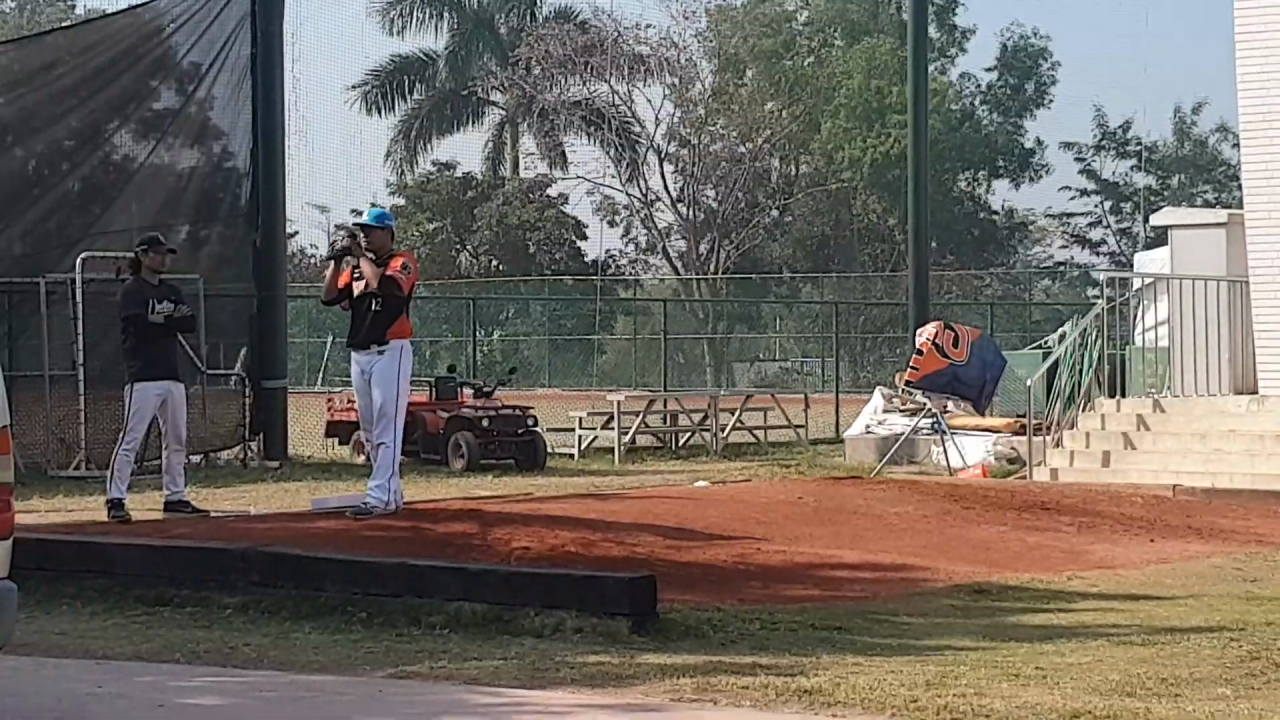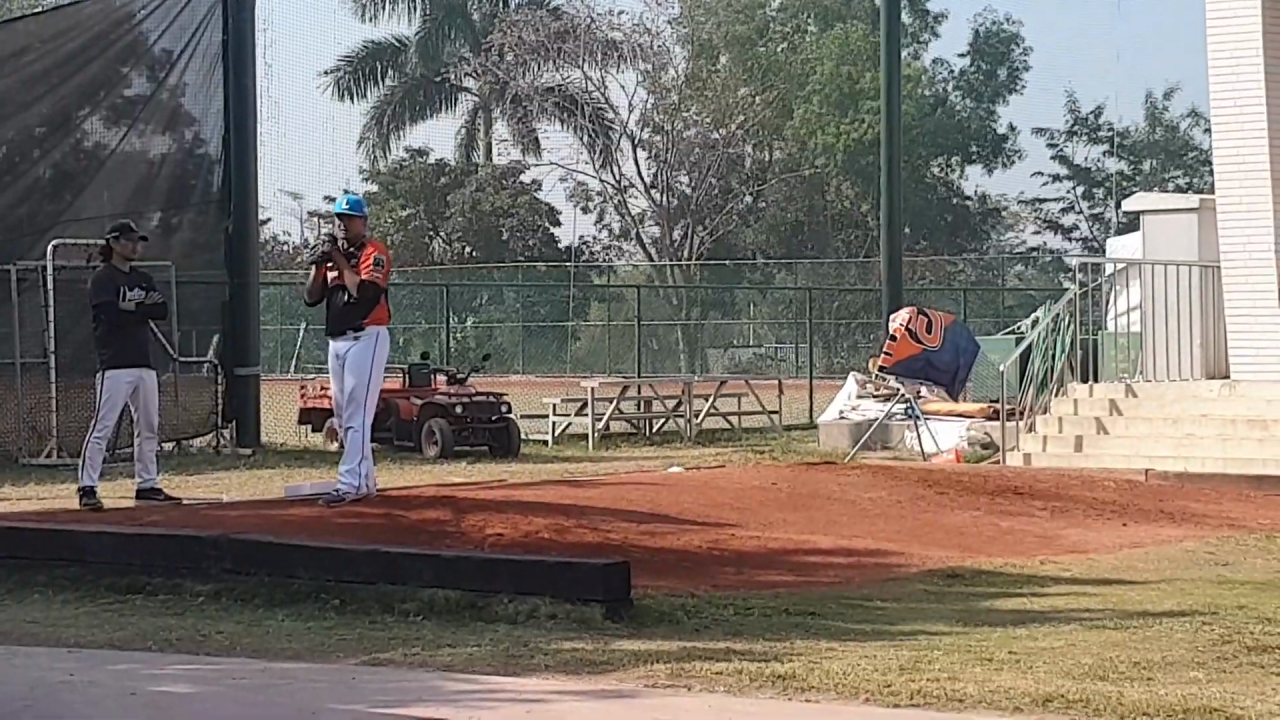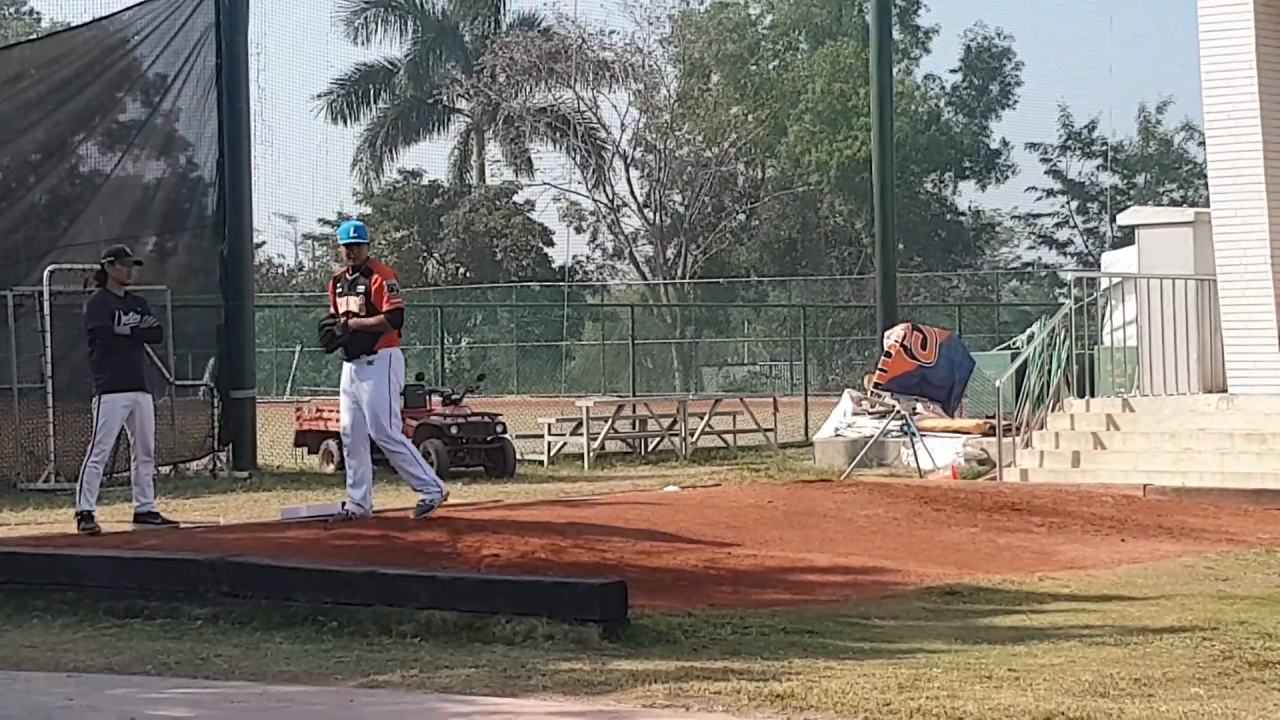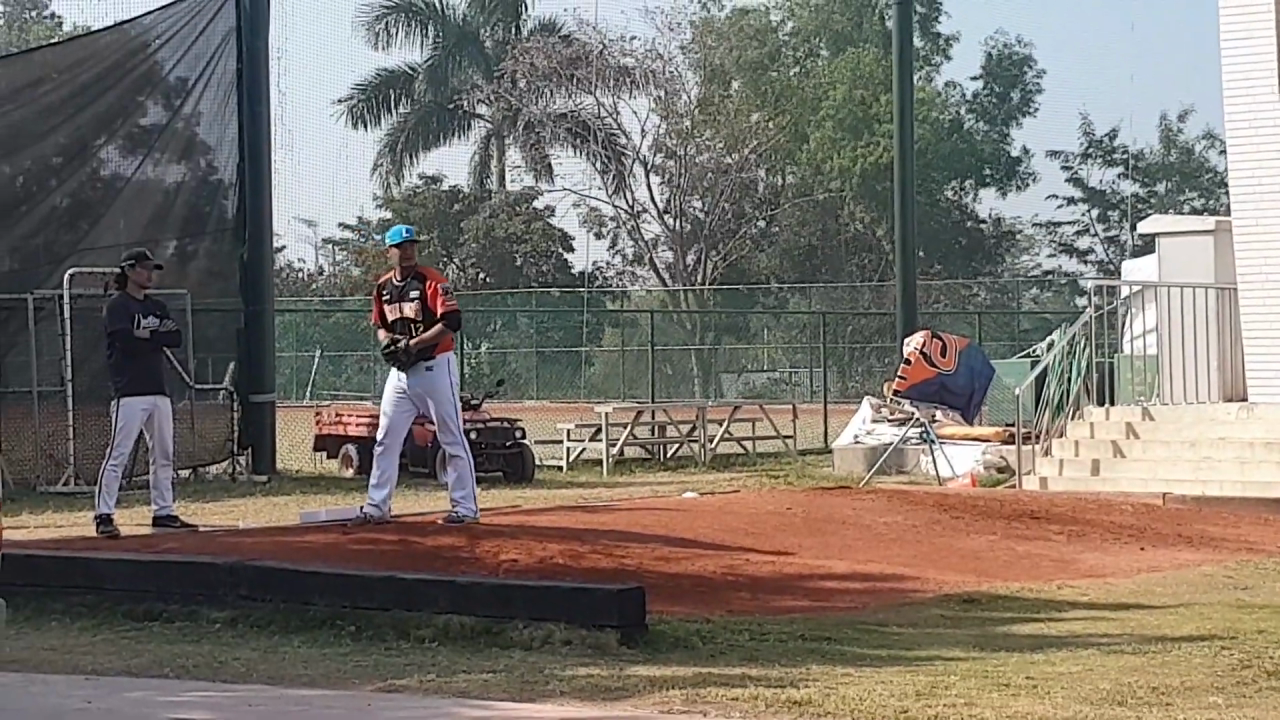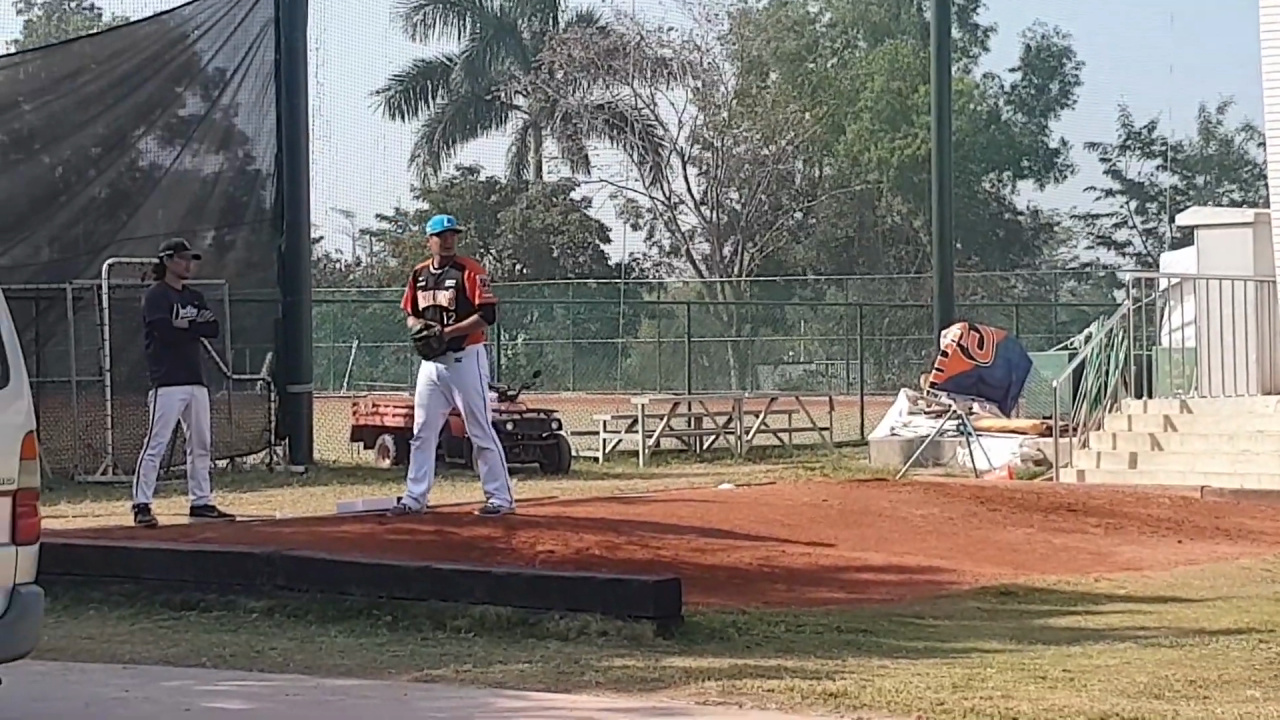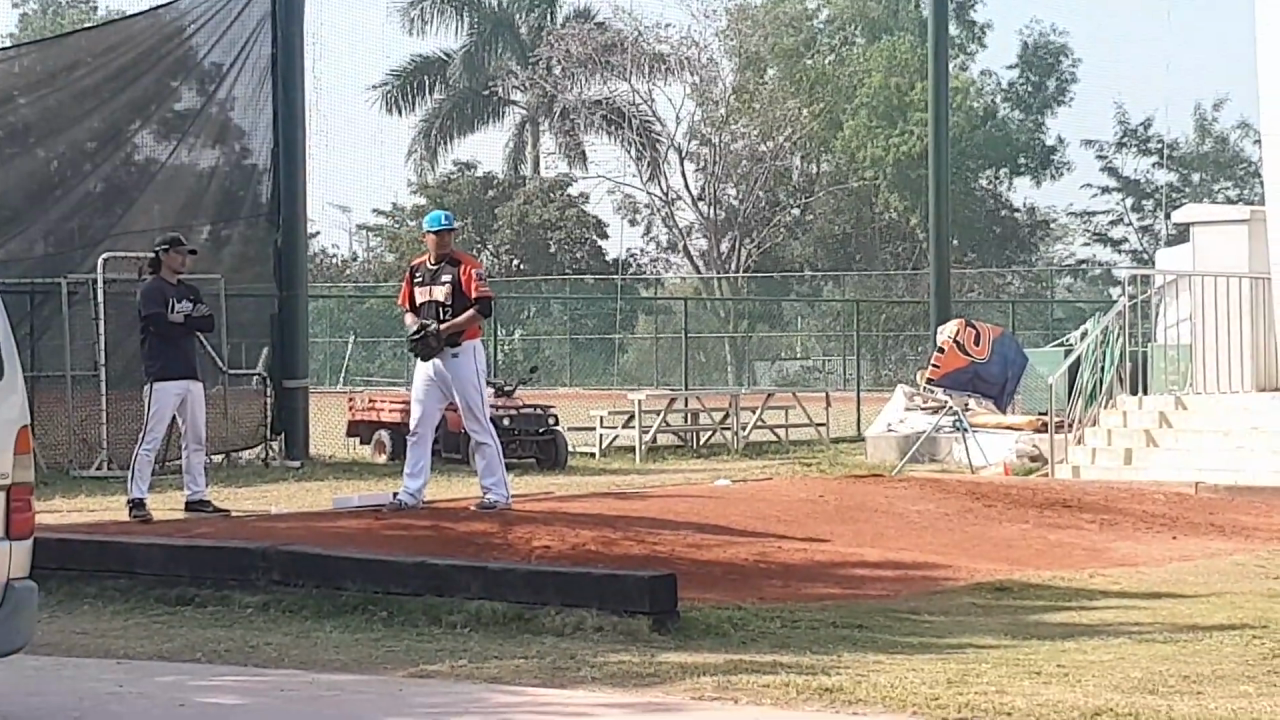
dt=0.4s
person 1, frame 1
left shoulder: (402, 262)
right shoulder: (356, 268)
left elbow: (382, 285)
right elbow: (329, 298)
left wrist: (359, 255)
right wrist: (337, 260)
left hip: (390, 353)
right hip: (360, 354)
left knee: (386, 428)
right knee: (369, 429)
left ankle: (381, 497)
right ankle: (391, 493)
person 1, frame 2
left shoulder: (375, 251)
right shoulder: (332, 254)
left elbow: (364, 290)
right elbow: (311, 298)
left wrist: (339, 258)
right wrist: (318, 263)
left hip: (367, 338)
right hip: (338, 341)
left knee: (356, 413)
right knee: (343, 415)
left ankle: (351, 483)
right ankle: (364, 480)
person 1, frame 3
left shoulder: (381, 276)
right shoulder: (337, 281)
left elbow: (394, 320)
left wrist: (350, 322)
left hip: (381, 361)
right hip: (352, 365)
left knee: (384, 432)
right knee: (351, 434)
left ankle: (431, 489)
right ankle: (358, 502)
person 1, frame 4
left shoulder: (433, 280)
right shoulder: (383, 287)
left elbow: (452, 322)
right elbow: (381, 328)
left wrist: (413, 344)
right wrist: (388, 342)
left hip: (435, 367)
right hip: (402, 370)
left knee: (451, 438)
right knee: (386, 438)
left ankle: (466, 507)
right ankle: (376, 506)
person 1, frame 5
left shoulder: (470, 271)
right shoulder: (419, 274)
left elbow: (487, 315)
right elbow: (410, 314)
left wrist: (447, 331)
right wrist: (418, 326)
left hip: (465, 359)
right hip: (431, 361)
left knee: (480, 431)
right knee: (423, 432)
left ankle: (501, 497)
right ankle: (415, 498)
person 1, frame 6
left shoulder: (467, 266)
right shoulder: (416, 269)
left elbow: (483, 308)
right elbow: (407, 310)
left wrist: (444, 328)
right wrist: (415, 323)
left hip: (462, 354)
right hip: (428, 357)
left knee: (478, 425)
right knee: (419, 427)
left ankle: (498, 492)
right ankle: (411, 493)
person 2, frame 1
left shoulder: (172, 292)
right shoulder: (132, 291)
left elbow: (191, 324)
right elbow: (141, 327)
left wrist: (162, 320)
right wrist: (173, 320)
left hip: (172, 376)
right hip: (143, 378)
left knee: (177, 441)
right knee: (131, 440)
left ankle: (175, 498)
right ankle: (115, 500)
person 2, frame 2
left shoulder: (144, 279)
right shoulder: (102, 278)
left elbow: (162, 311)
right elbow: (112, 315)
left wrist: (132, 307)
right wrist: (144, 308)
left hip: (144, 363)
right hip: (115, 365)
left knee: (149, 428)
right knee: (102, 427)
left ankle: (147, 485)
right ankle: (87, 488)
person 2, frame 3
left shoulder: (139, 303)
right shoulder: (97, 302)
left elbow: (157, 335)
right elbow: (108, 339)
left wrist: (128, 331)
right wrist: (139, 331)
left hip: (140, 387)
right hip: (111, 389)
left knee: (145, 451)
right knee: (99, 451)
left ankle: (145, 509)
right ankle: (85, 512)
person 2, frame 4
left shoulder: (158, 306)
right shoulder: (117, 305)
left elbow: (176, 339)
right elbow: (127, 342)
left wrist: (148, 335)
right wrist: (159, 336)
left hip: (158, 391)
right hip: (130, 393)
left knee: (164, 455)
right knee: (118, 455)
left ankle: (163, 512)
right ankle: (104, 515)
person 2, frame 5
left shoulder: (196, 297)
right shoulder: (156, 295)
left elbow: (213, 329)
right elbow: (166, 332)
left wrist: (186, 325)
right wrist: (197, 325)
left hip: (196, 381)
right hip: (167, 383)
left knee: (201, 445)
right knee: (156, 445)
left ankle: (201, 502)
right ankle: (141, 505)
person 2, frame 6
left shoulder: (191, 291)
right shoulder: (151, 290)
left elbow: (209, 323)
right elbow: (161, 326)
left wrist: (182, 319)
right wrist: (192, 321)
left hip: (191, 375)
right hip: (163, 377)
left knee: (196, 440)
right knee: (151, 440)
left ankle: (196, 497)
right ankle: (136, 500)
